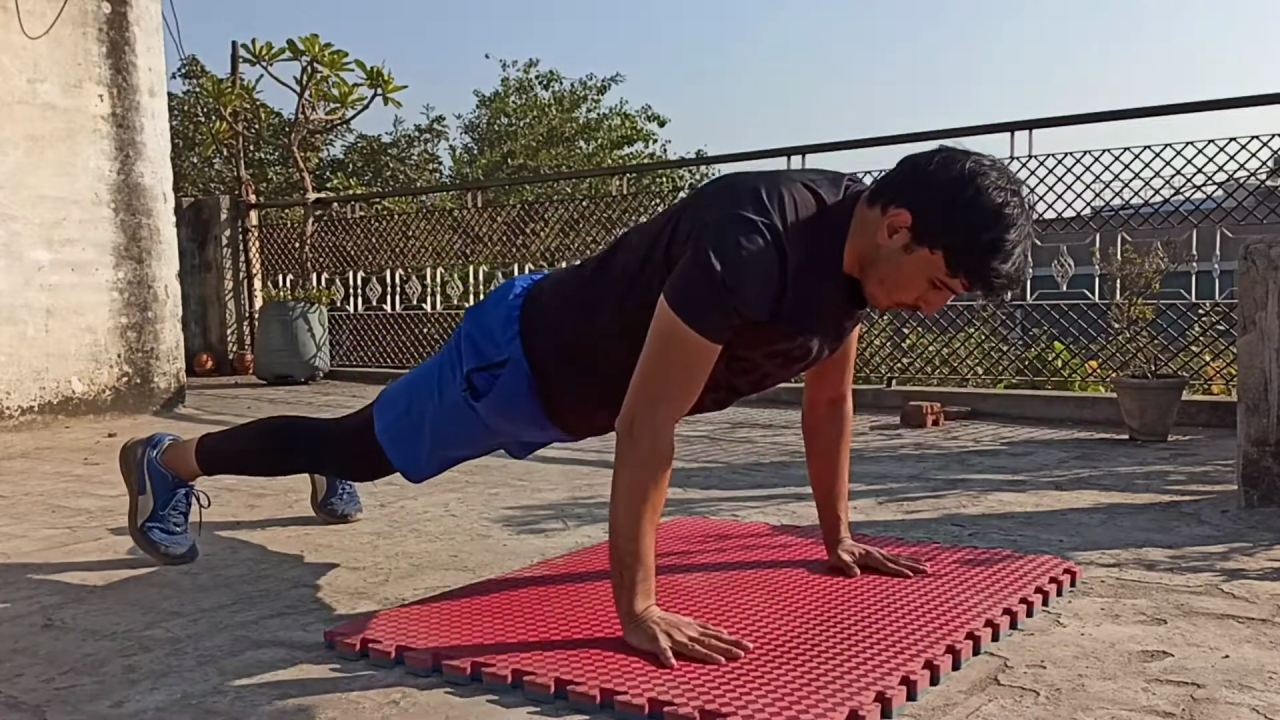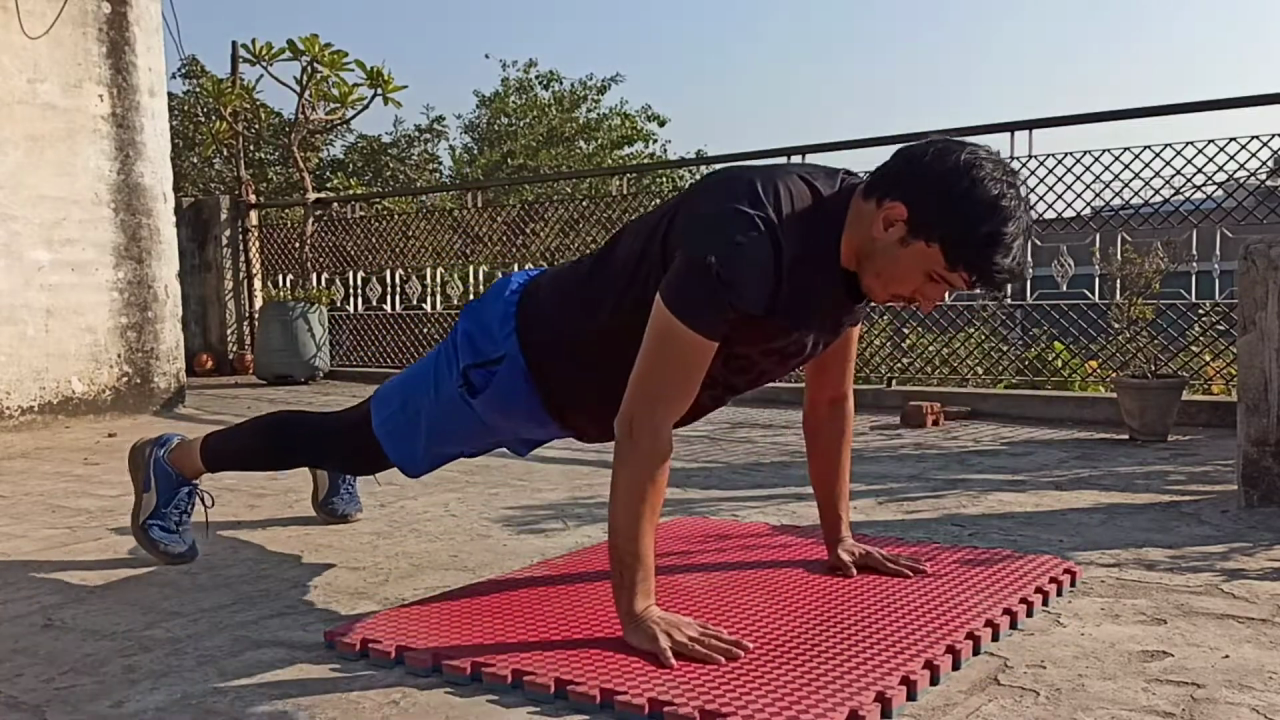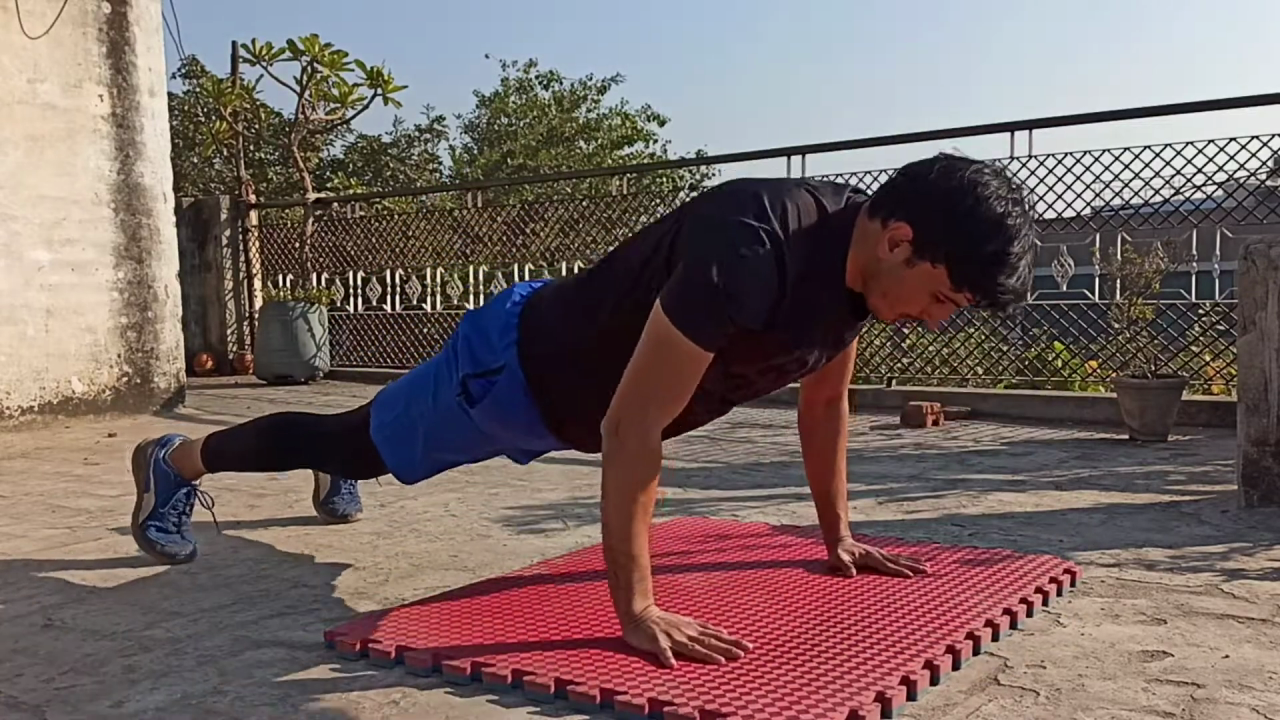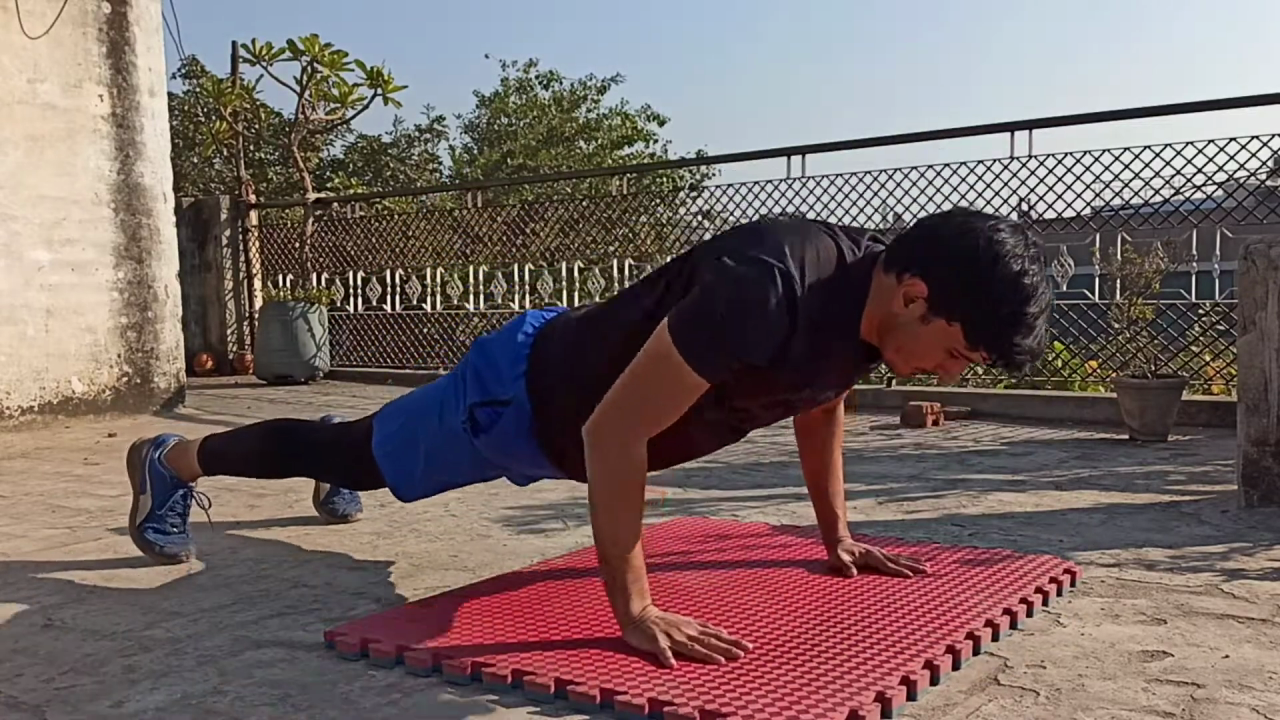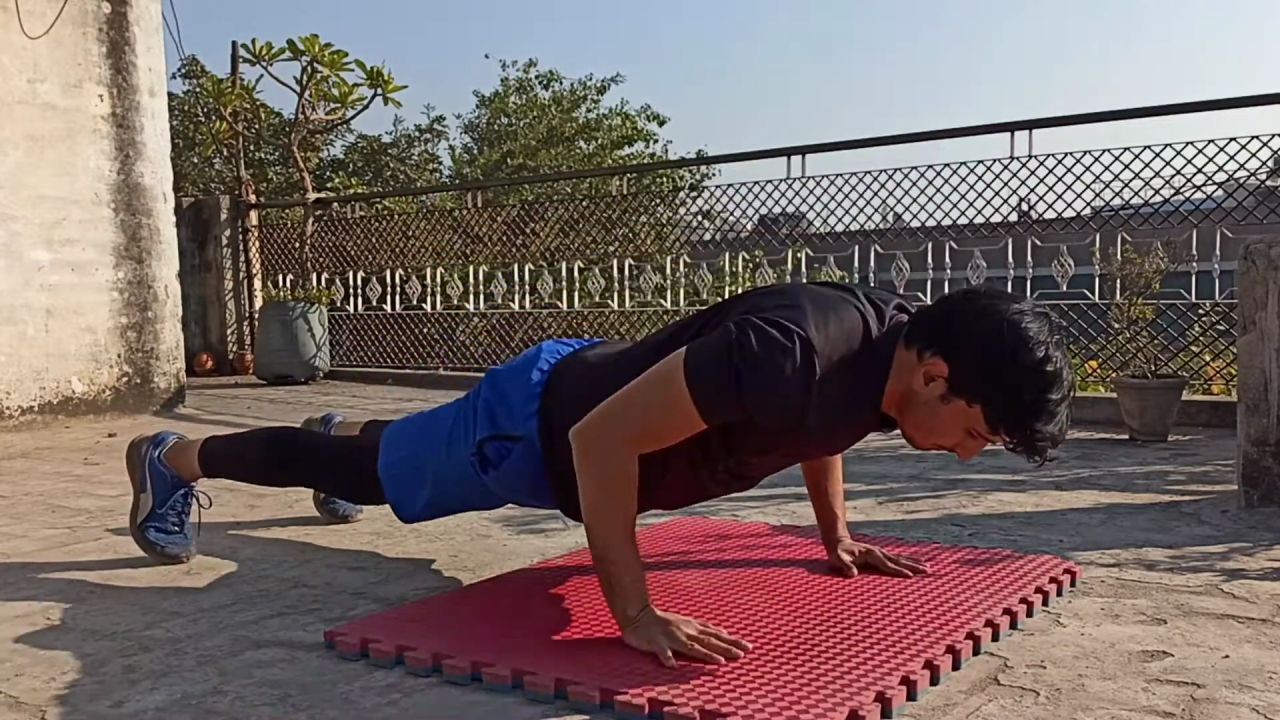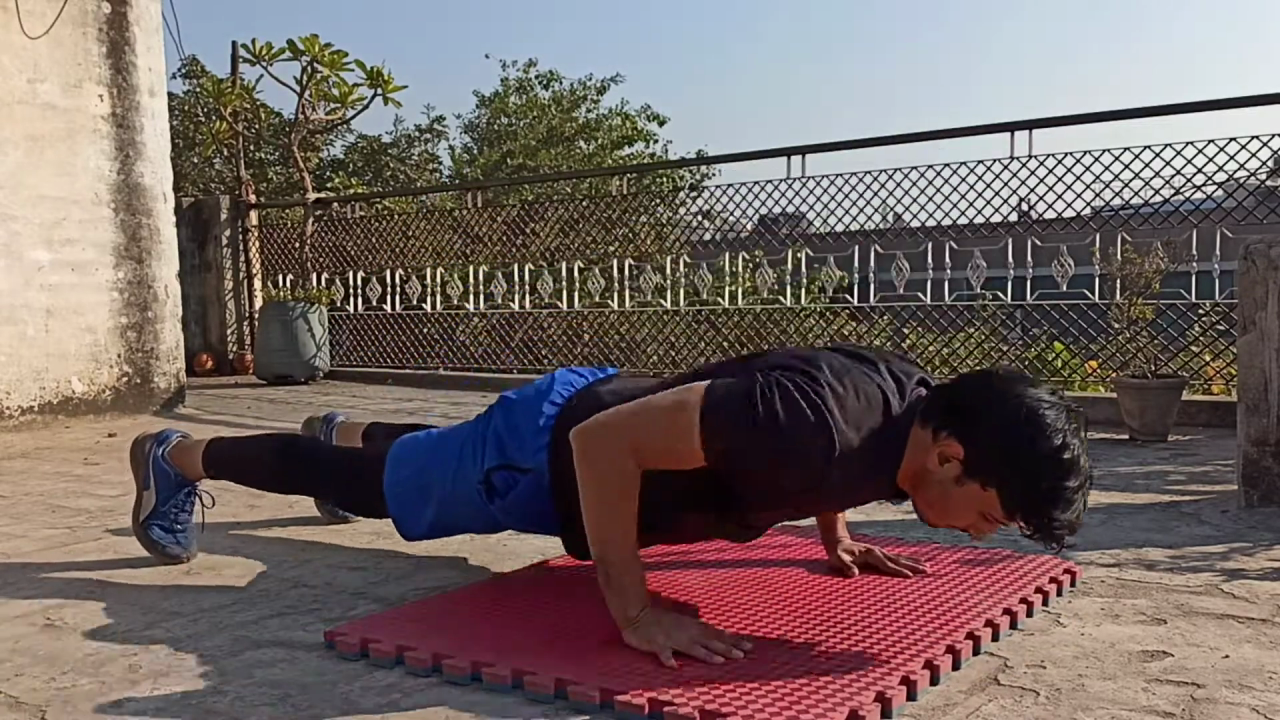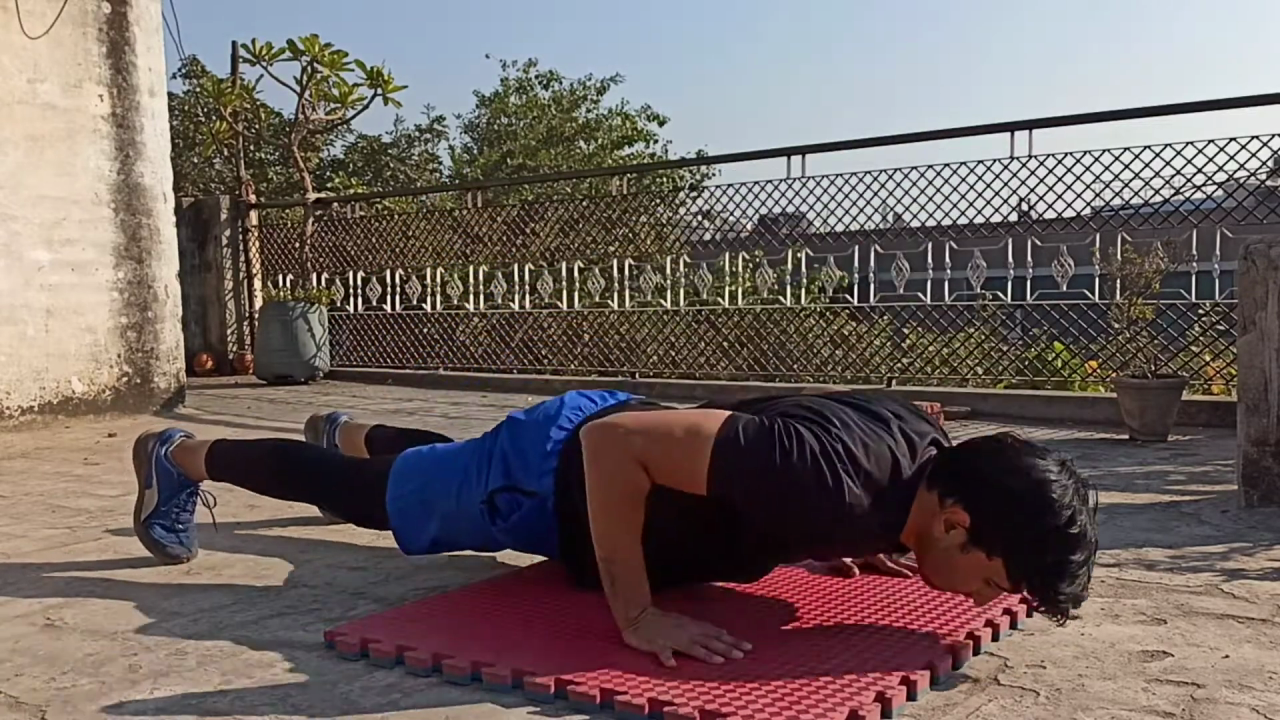
dt=0.1s
person 1, frame 1
left shoulder: (855, 254)
right shoulder: (748, 240)
left elbow: (829, 399)
right elbow: (646, 429)
left wrist: (837, 540)
right wrist: (635, 608)
left hip: (573, 382)
right hip: (521, 354)
right knee: (362, 449)
left ankle: (332, 473)
right ankle: (167, 460)
person 1, frame 2
left shoulder: (852, 251)
right shoulder: (744, 234)
left elbow: (830, 396)
right elbow: (645, 427)
left wrist: (837, 539)
right wrist: (634, 608)
left hip: (571, 379)
right hip: (518, 352)
right knee: (361, 442)
left ankle: (334, 473)
right ankle: (174, 460)
person 1, frame 3
left shoulder: (854, 261)
right shoulder: (753, 247)
left elbow: (826, 389)
right elbow: (631, 427)
left wrist: (838, 535)
right wrist: (637, 611)
left hip: (573, 368)
right hip: (519, 363)
right knee: (358, 443)
left ankle: (328, 481)
right ankle: (174, 460)
person 1, frame 4
left shoulder: (866, 301)
right shoulder: (767, 288)
left elbow: (819, 410)
right elbow: (613, 434)
left wrist: (837, 538)
right wrist: (632, 609)
left hip: (569, 392)
right hip: (525, 394)
right knee: (360, 460)
left ankle: (342, 433)
right ankle: (172, 461)
person 1, frame 5
left shoulder: (884, 345)
right shoulder: (798, 357)
right elbow: (600, 437)
left wrist: (835, 533)
right wrist: (634, 610)
left hip: (590, 391)
right hip: (538, 423)
left knee: (404, 442)
right knee: (357, 471)
left ankle: (338, 423)
right ankle: (174, 456)
person 1, frame 6
left shoulder: (904, 401)
right shoulder: (814, 422)
right elbow: (604, 444)
left wrist: (837, 539)
right wrist: (633, 611)
left hip: (596, 410)
right hip: (550, 452)
left knee: (419, 461)
right knee: (356, 484)
left ankle: (341, 428)
right ankle: (176, 458)
person 1, frame 7
left shoulder: (919, 447)
right shoulder: (831, 484)
left elbow: (817, 396)
right elbow: (615, 443)
left wrist: (851, 545)
right wrist: (633, 613)
left hip: (594, 446)
right hip: (557, 477)
left knee: (450, 456)
right knee: (358, 495)
left ankle: (347, 430)
right ankle: (181, 455)
